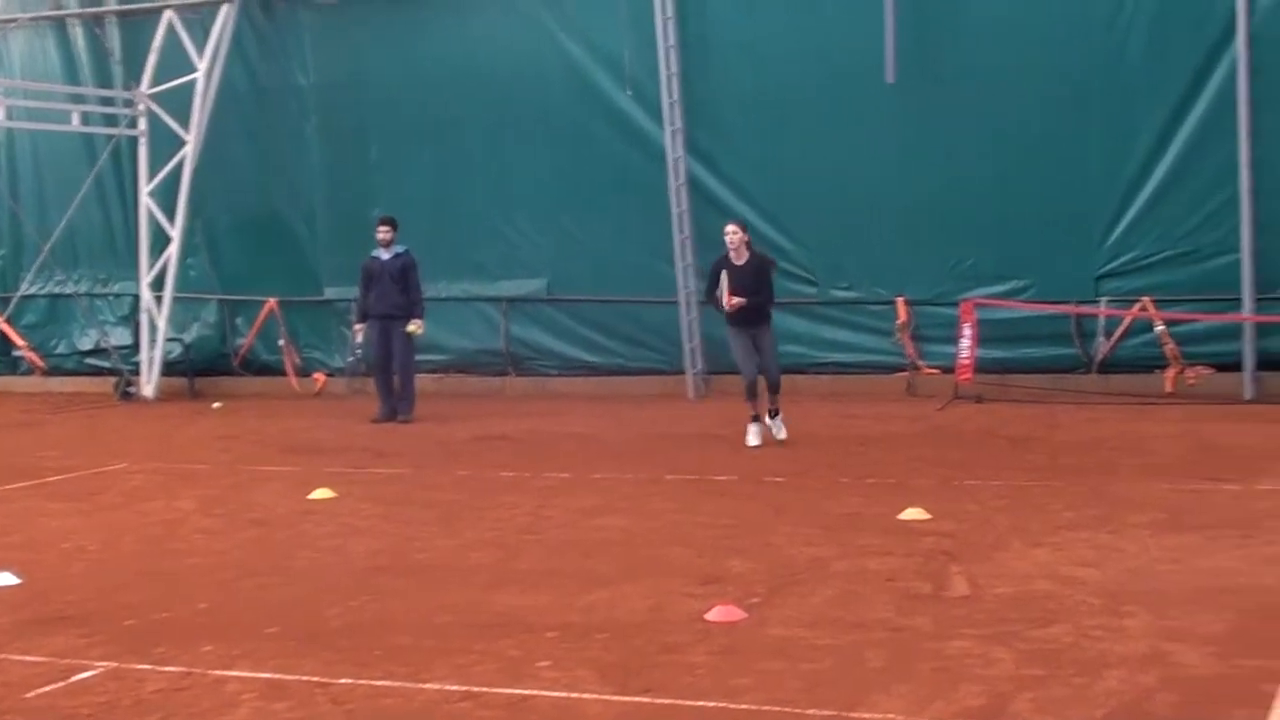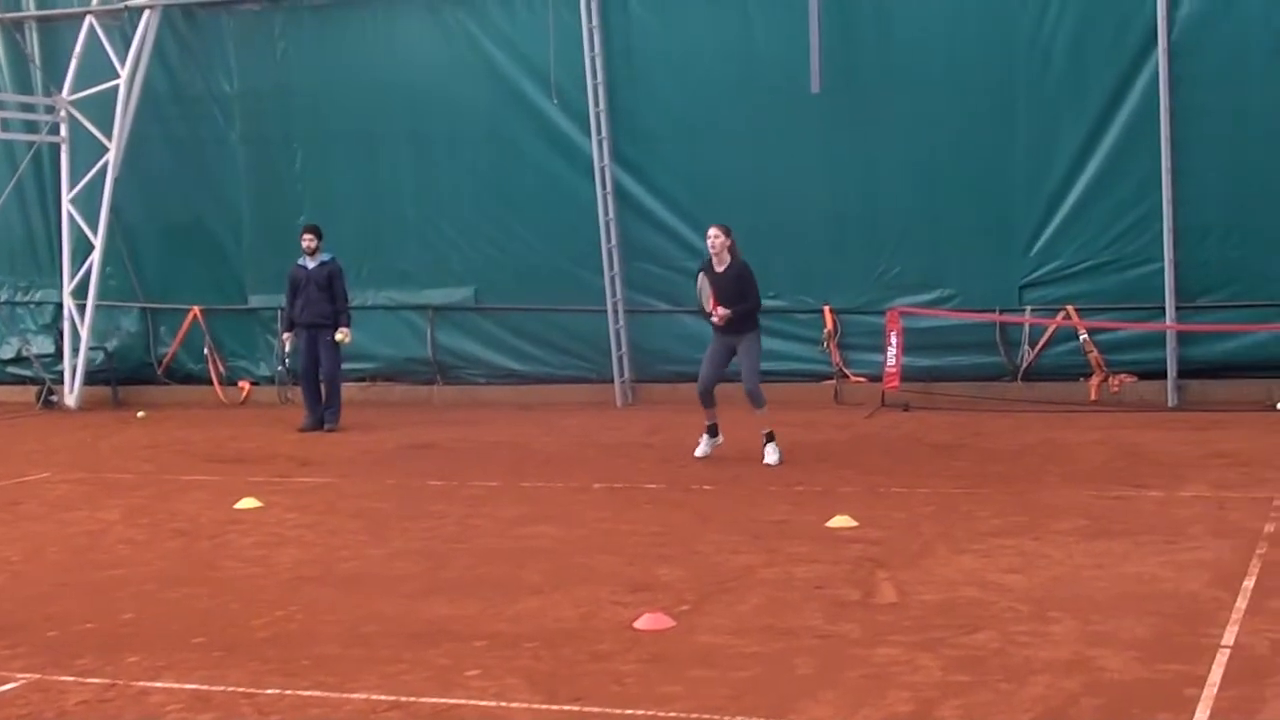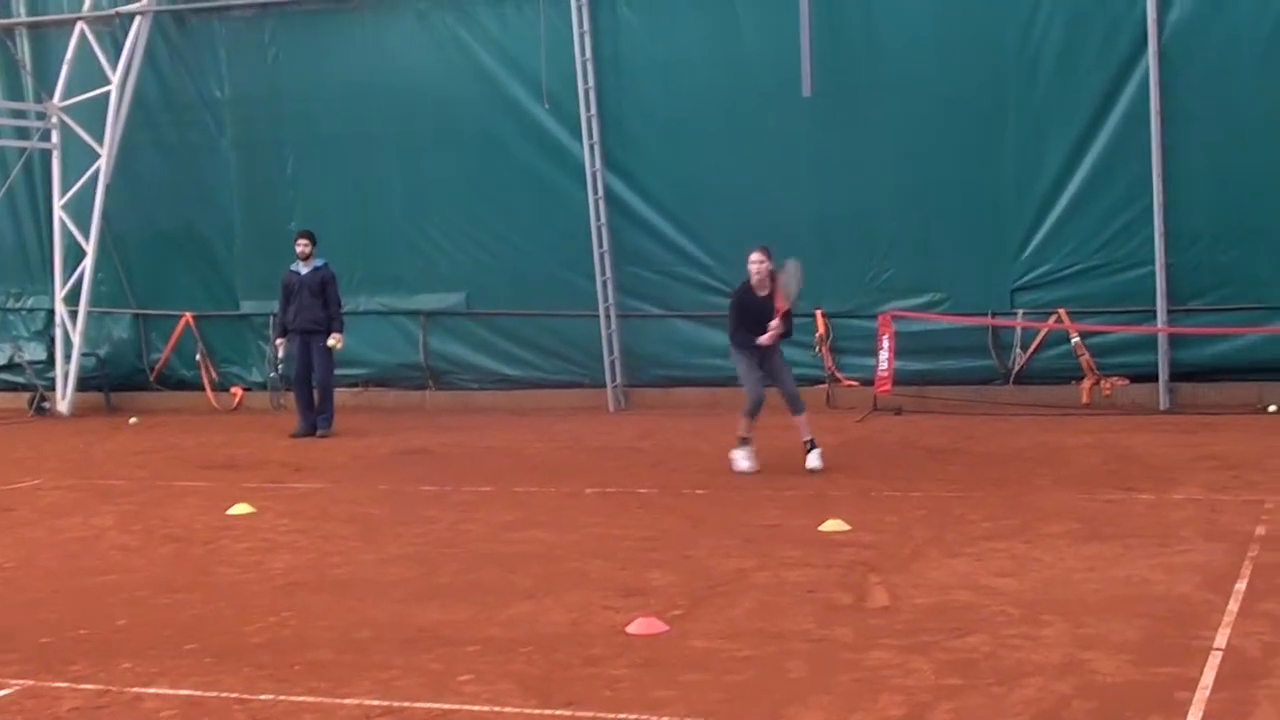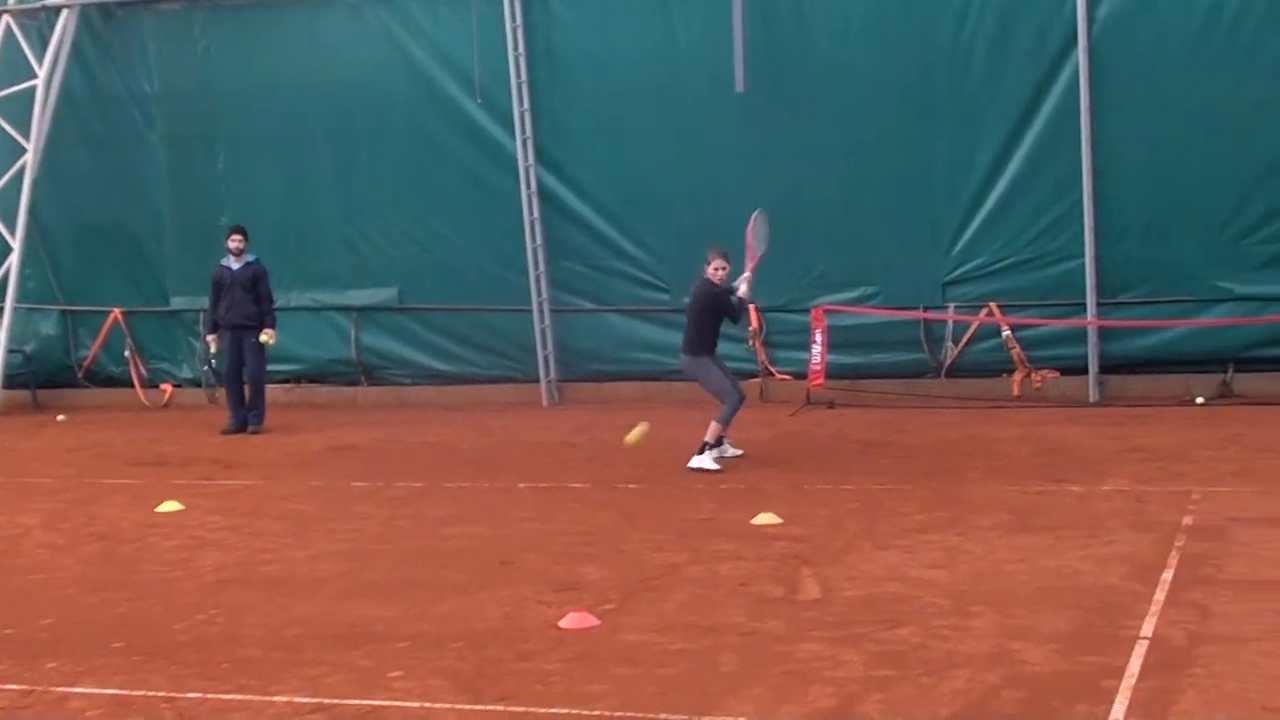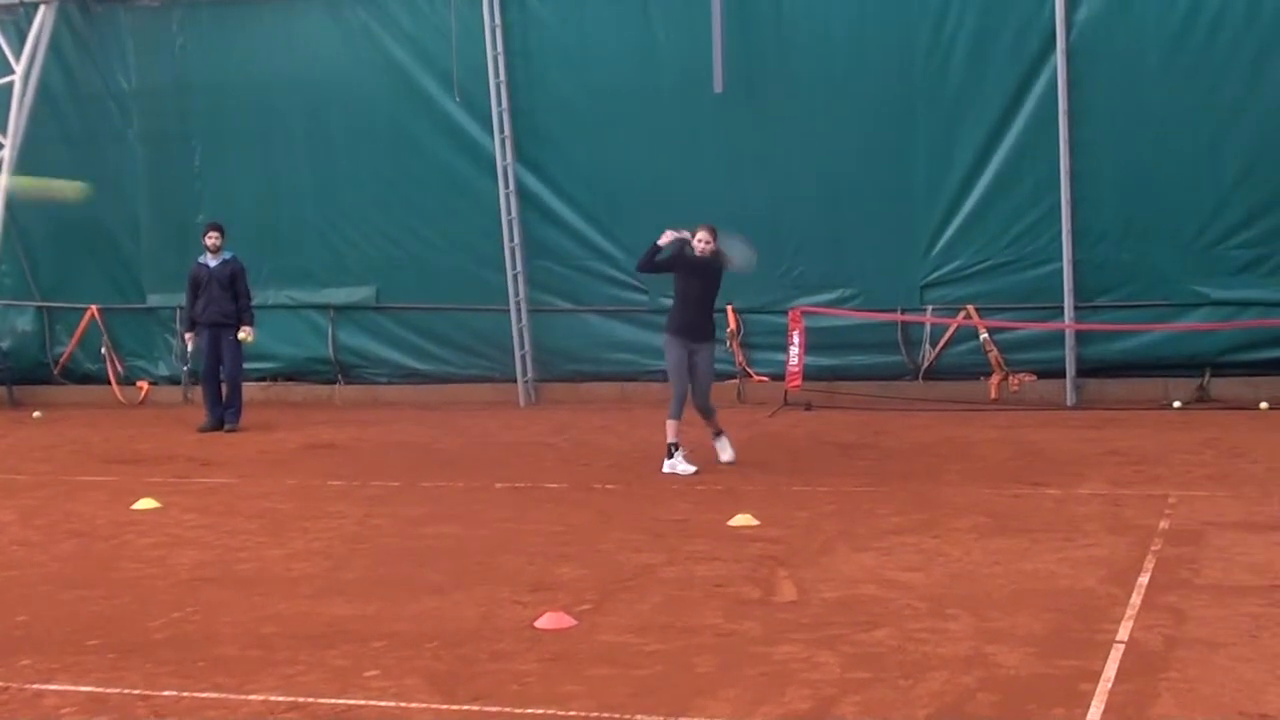
dt=0.5s
person 1, frame 1
left shoulder: (759, 263)
right shoulder: (720, 265)
left elbow: (768, 299)
right elbow: (709, 295)
left wrist: (744, 302)
right wrist: (723, 304)
left hip: (761, 327)
right hip: (736, 328)
left knee: (773, 376)
right knee: (750, 376)
left ankle: (774, 414)
right ankle: (754, 422)
person 1, frame 2
left shoulder: (741, 269)
right shoulder: (704, 271)
left elbow: (755, 304)
left wrist: (730, 313)
right wrist: (713, 316)
left hip: (747, 334)
right hip: (721, 336)
left knee: (750, 387)
right knee: (704, 385)
left ankle: (770, 442)
right ankle: (712, 434)
person 1, frame 3
right shoulder: (741, 293)
left elbow: (789, 329)
right elbow: (734, 332)
left wrist: (778, 330)
right wrist: (758, 340)
left hip: (771, 350)
right hip: (744, 351)
left knee: (792, 394)
right knee: (756, 395)
left ankle: (812, 450)
right ankle: (742, 447)
person 1, frame 4
left shoulder: (711, 286)
right shoulder: (711, 292)
right elbow: (735, 314)
left wrist: (735, 288)
right wrist: (742, 297)
left hip: (707, 354)
right hip: (695, 358)
left knee: (738, 396)
right knee: (733, 399)
left ankle: (718, 443)
right ankle: (702, 454)
person 1, frame 5
left shoulder: (714, 266)
right shoulder: (682, 261)
left elbow: (687, 260)
right elbow: (642, 267)
left wrist: (681, 239)
right wrist: (661, 242)
left hip: (704, 341)
right hip: (676, 338)
left knee: (702, 402)
right knee: (679, 394)
left ankle: (719, 435)
right ankle: (672, 456)
person 2, frame 1
left shoulder: (405, 259)
right shoulder: (370, 262)
left elbow: (414, 290)
right elbow: (364, 293)
left wrist: (417, 316)
right wrist: (360, 319)
left hip: (400, 319)
right hip: (377, 320)
left knee: (404, 364)
right knee: (380, 364)
left ankle: (405, 408)
right ankle: (388, 408)
person 2, frame 2
left shoulder: (331, 267)
right shoulder: (296, 270)
left elbow: (341, 298)
right elbow: (290, 302)
left wrist: (344, 324)
right wrist: (287, 328)
left hip: (327, 328)
right hip: (304, 329)
left knee: (330, 372)
right knee: (306, 373)
left ankle: (331, 417)
right ankle: (314, 417)
person 2, frame 3
left shoulder: (324, 272)
right shoulder: (289, 275)
left elbow: (334, 304)
right elbow: (283, 307)
left wrist: (337, 329)
right wrist: (280, 334)
left hip: (320, 333)
right hip: (297, 334)
left knee: (323, 378)
right knee: (299, 379)
left ankle: (324, 423)
right ankle: (307, 423)
person 2, frame 4
left shoulder: (256, 267)
right shoulder: (219, 271)
left elbow: (266, 299)
right elbow: (213, 302)
left wrist: (269, 325)
right wrist: (211, 330)
left hip: (252, 329)
right hip: (228, 330)
left knee: (255, 374)
right knee: (230, 375)
left ankle: (255, 419)
right ankle: (238, 419)
person 2, frame 5
left shoulder: (234, 265)
right shoulder: (197, 268)
left elbow: (244, 297)
right elbow: (191, 300)
left wrist: (247, 322)
right wrist: (189, 328)
left hip: (229, 327)
right hip: (205, 328)
left knee: (232, 372)
right knee: (208, 373)
left ankle: (231, 418)
right ankle: (214, 417)
